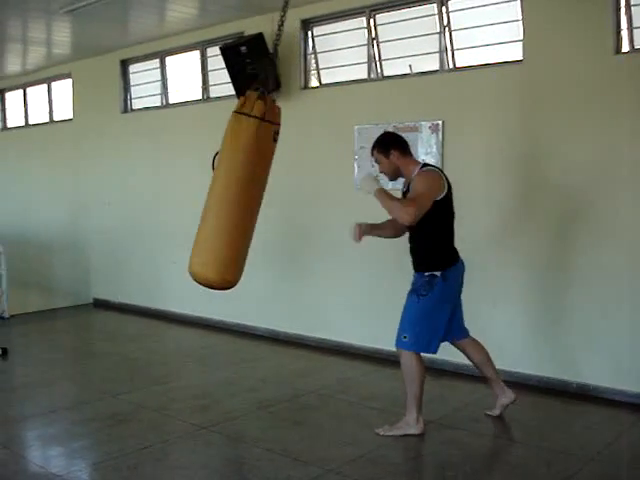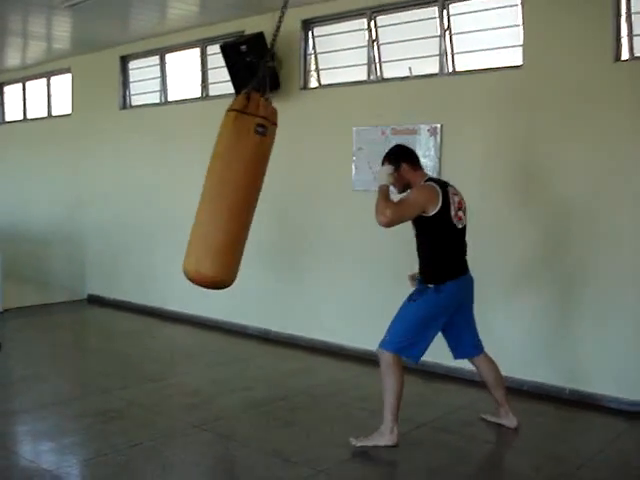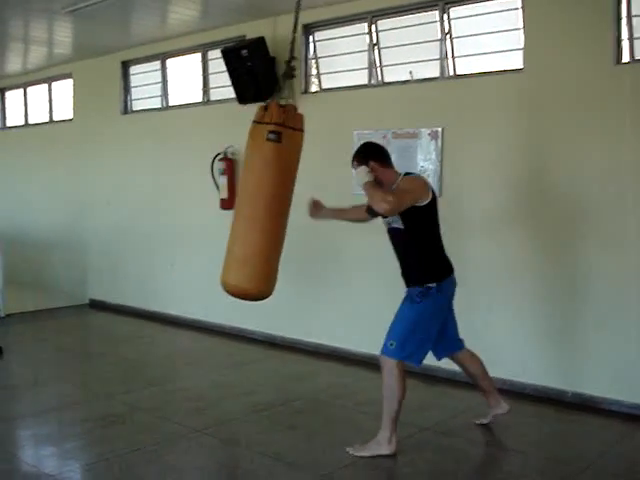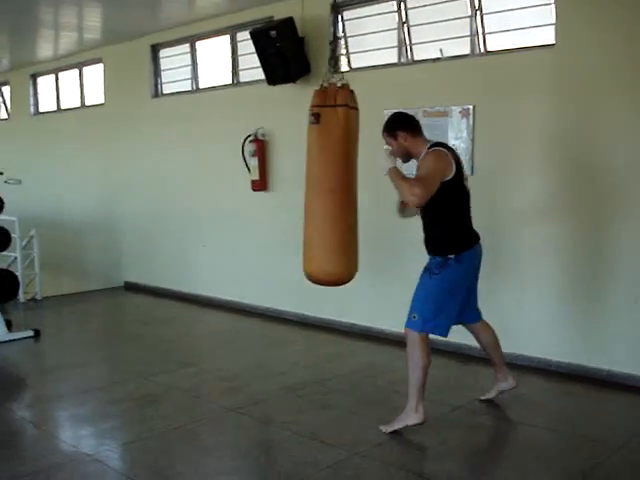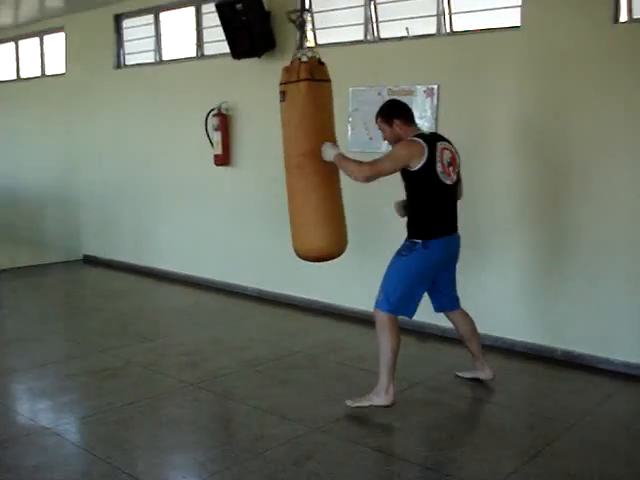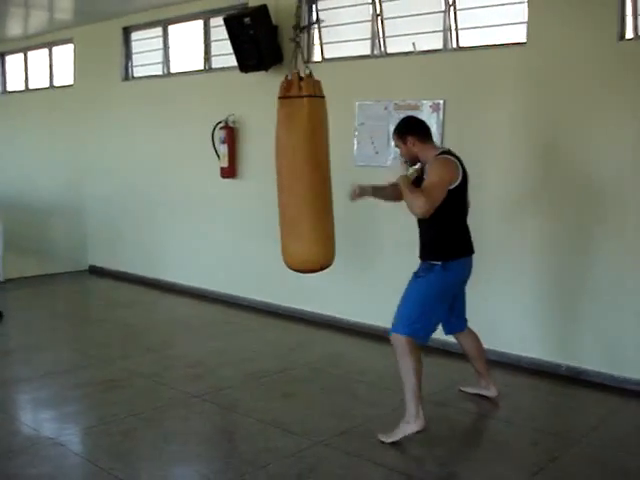
dt=0.3s
person 1, frame 1
left shoulder: (429, 177)
right shoulder: (412, 182)
left elbow: (408, 215)
right elbow: (399, 226)
left wrist: (377, 191)
right wrist: (368, 228)
left hip: (437, 275)
right hip: (447, 270)
left knee: (407, 348)
right knee: (458, 336)
left ankle: (412, 420)
right ankle: (501, 391)
person 1, frame 2
left shoulder: (425, 192)
right shoulder: (448, 190)
left elbow: (385, 218)
left wrist: (383, 186)
left hip: (438, 288)
right hip: (459, 283)
left knee: (388, 352)
right knee: (474, 351)
left ankle: (388, 431)
right ankle: (505, 413)
person 1, frame 3
left shoulder: (412, 184)
right shoulder: (398, 189)
left elbow: (387, 205)
right elbow: (366, 211)
left wrist: (366, 182)
right wrist: (326, 212)
left hip: (430, 287)
right hip: (436, 284)
left knee: (391, 358)
right knee: (453, 349)
left ankle: (386, 439)
right ankle: (495, 401)
person 1, frame 4
left shoulder: (436, 157)
right shoulder: (438, 156)
left elbow: (415, 194)
left wrist: (391, 169)
right wrist: (409, 207)
left hip: (452, 258)
right hip: (464, 252)
left knee: (415, 331)
right knee: (471, 319)
left ankle: (413, 409)
right ankle: (503, 376)
person 1, frame 5
left shoulder: (411, 147)
right shoulder: (444, 144)
left elbow: (366, 172)
left wrist: (336, 155)
left hip: (425, 244)
right hip: (448, 239)
left knee: (384, 312)
right knee: (450, 307)
left ankle: (383, 390)
right ankle: (480, 367)
person 1, frame 6
left shoulder: (444, 164)
right shoulder: (431, 165)
left elbow: (422, 208)
right elbow: (400, 192)
left wrist: (404, 182)
right wrist: (368, 189)
left hip: (442, 265)
right hip: (457, 261)
left knee: (401, 336)
right knee: (459, 327)
left ankle: (413, 416)
right ankle: (487, 384)
